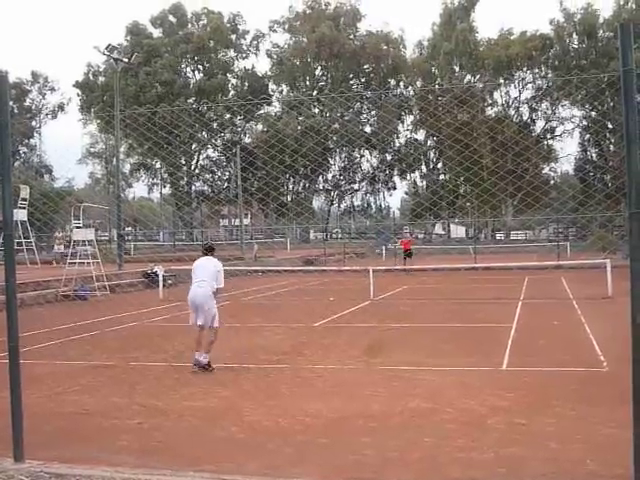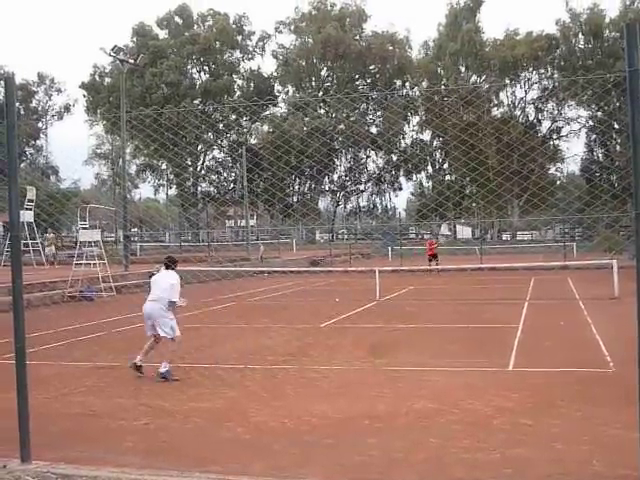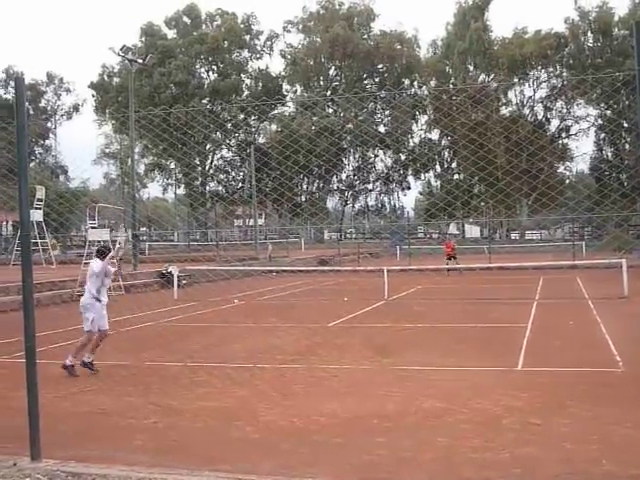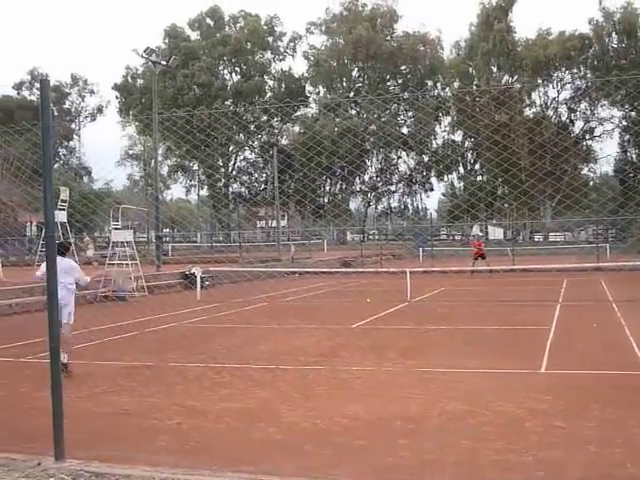
dt=0.5s
person 1, frame 1
left shoulder: (196, 263)
right shoulder: (217, 264)
right elbow: (219, 287)
right wrist: (213, 295)
left hip: (192, 295)
right hip: (206, 296)
left knee: (201, 328)
right knee: (213, 329)
left ankle: (198, 358)
right ankle: (203, 361)
person 1, frame 2
left shoulder: (156, 277)
right shoulder: (174, 277)
right elbow: (173, 301)
right wrist: (173, 311)
left hip: (148, 308)
right hip: (160, 311)
left knee: (156, 338)
right knee: (175, 339)
left ankle: (138, 362)
right ankle: (164, 370)
person 1, frame 3
left shoulder: (102, 265)
right shoulder: (95, 264)
left elbow: (109, 274)
right elbow: (101, 271)
left wrist: (117, 268)
right wrist: (110, 256)
left hip: (99, 303)
right hip: (92, 303)
left knee: (103, 333)
right knee: (89, 336)
left ankle: (87, 360)
right ankle: (69, 363)
person 1, frame 4
right shoulder: (72, 264)
left elbow: (39, 274)
right elbow: (83, 282)
right wrist: (89, 278)
right hip: (66, 298)
left knee: (59, 326)
right knee: (67, 328)
left ankle: (62, 356)
right ankle: (64, 360)
